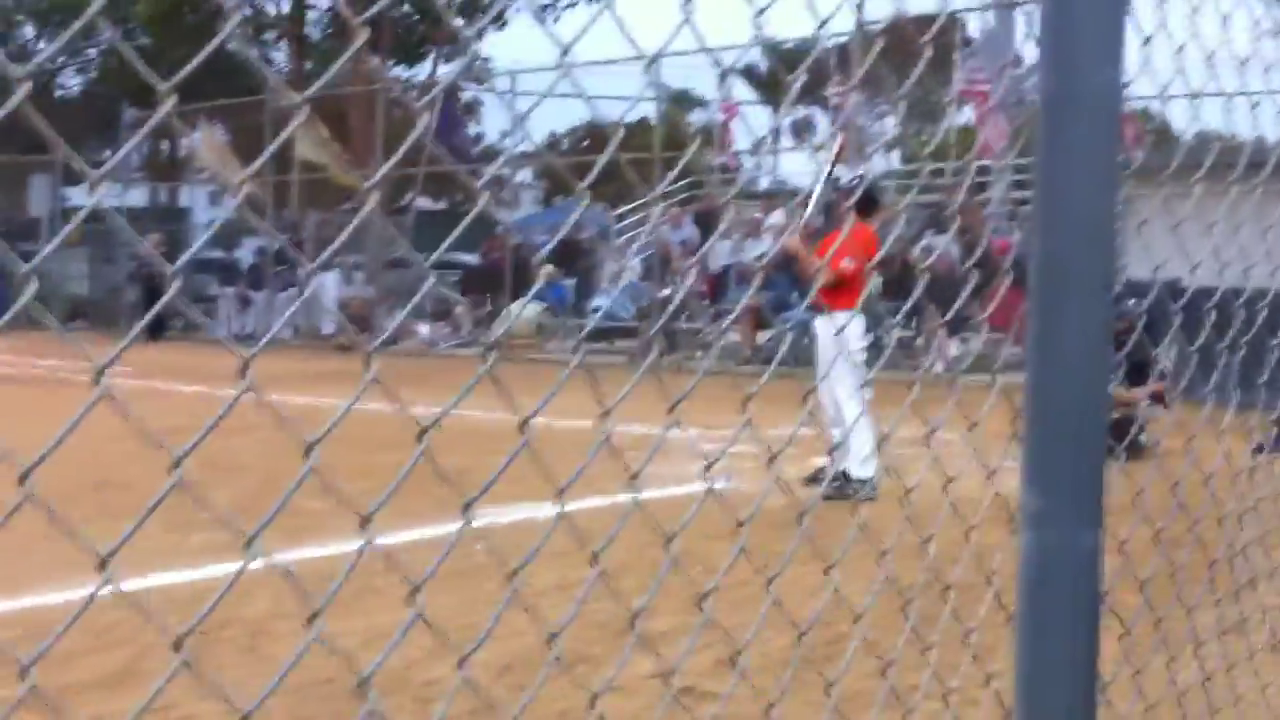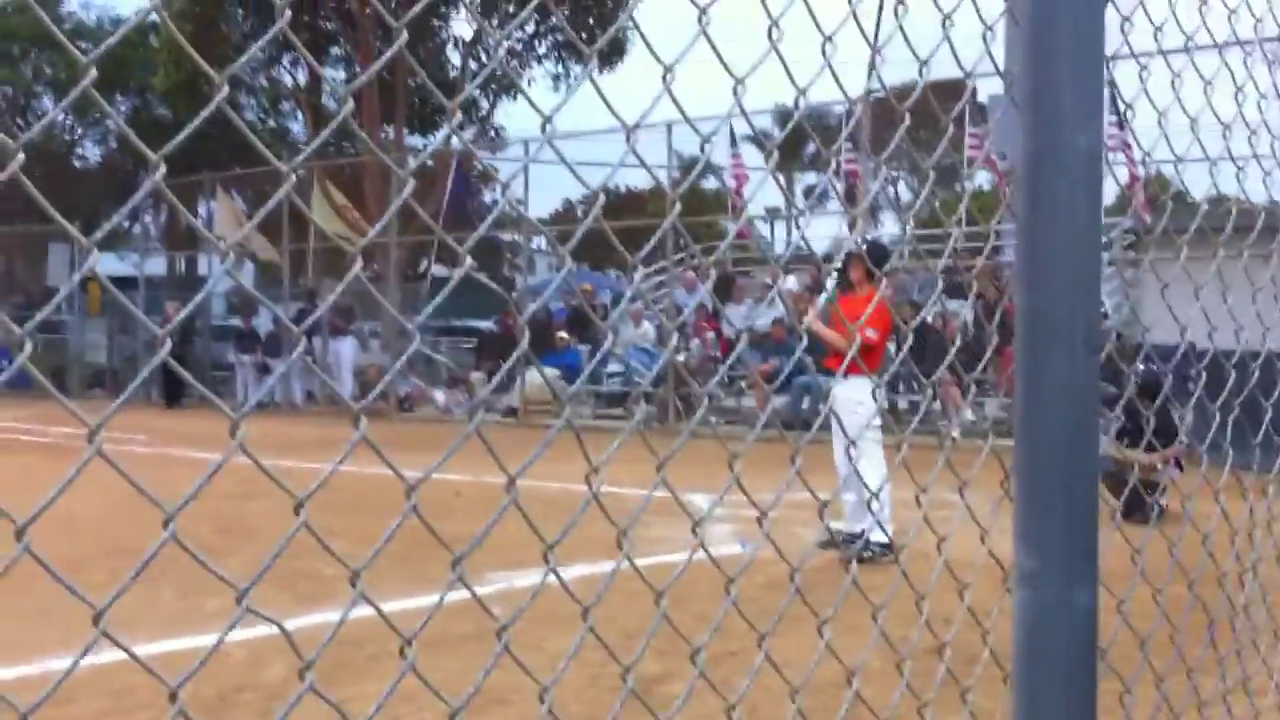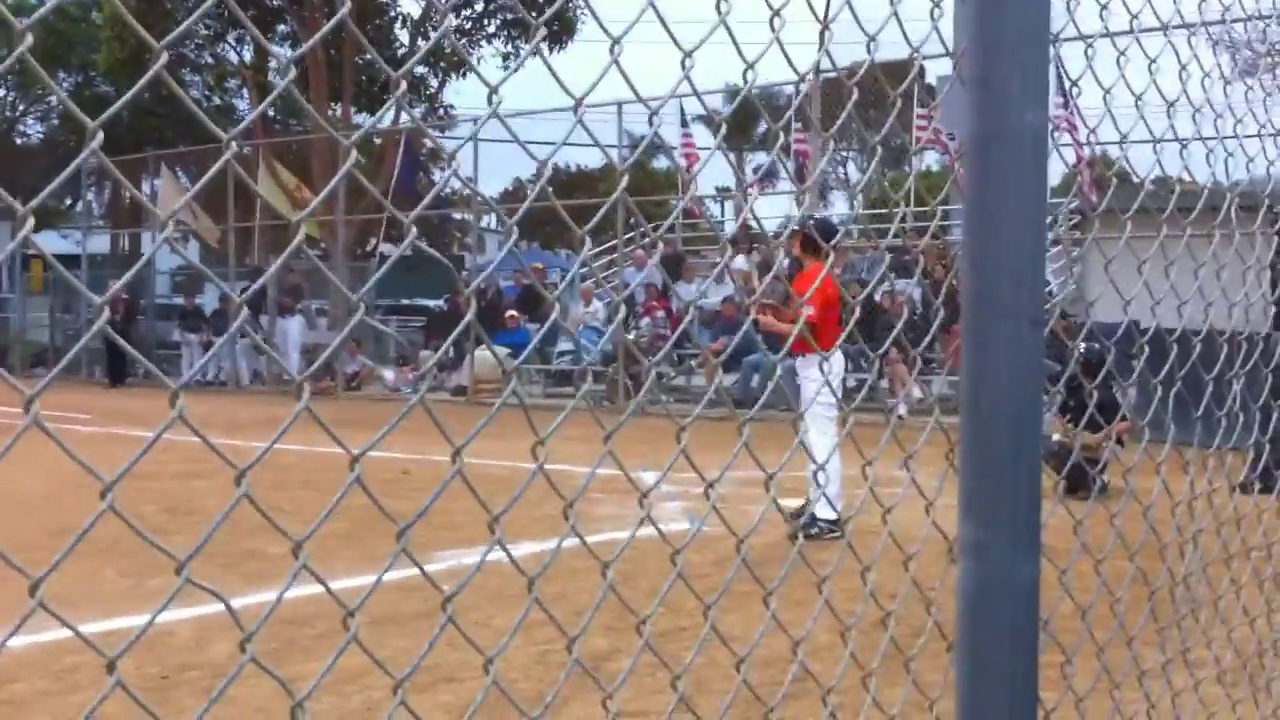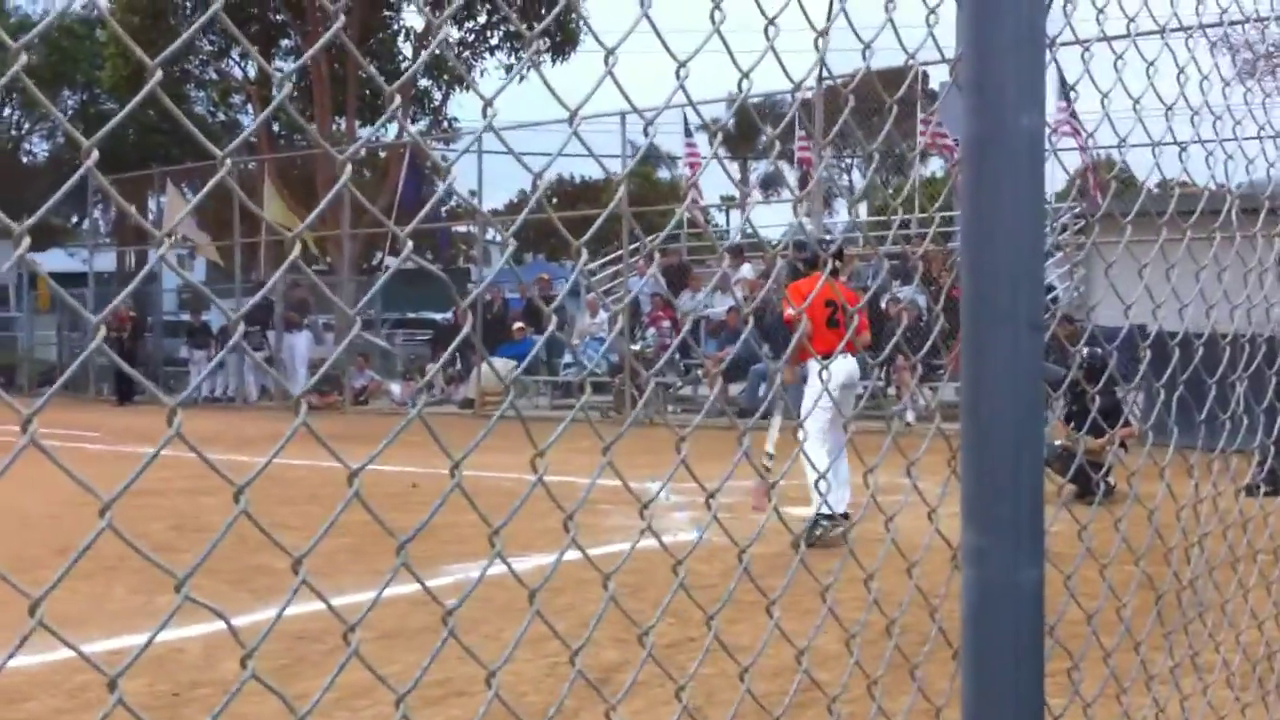
dt=0.4s
person 1, frame 1
left shoulder: (863, 237)
right shoulder: (840, 234)
left elbow: (827, 278)
right elbow: (815, 270)
left wrist: (800, 250)
right wrist: (798, 248)
left hip: (844, 321)
right hip: (826, 318)
left knee: (850, 397)
right knee: (831, 397)
left ankle: (862, 475)
right ankle: (841, 465)
person 1, frame 2
left shoulder: (876, 305)
right shoulder: (844, 299)
left elbow: (854, 348)
left wrist: (818, 326)
right wrist: (816, 322)
left hip: (859, 387)
right hip: (840, 384)
left knee: (869, 462)
right knee: (846, 462)
left ankle: (880, 540)
right ankle: (853, 529)
person 1, frame 3
left shoulder: (809, 278)
right shoulder: (821, 274)
left elbow: (806, 331)
left wrist: (771, 324)
right wrist: (779, 311)
left hip: (818, 362)
right hip: (822, 360)
left knee: (822, 437)
right knee: (814, 434)
left ankle: (827, 518)
right ankle: (817, 501)
person 1, frame 4
left shoulder: (800, 288)
right shoulder: (848, 293)
left elbow: (803, 329)
right elbow: (864, 339)
left wrist: (793, 362)
left hip: (823, 366)
right hip: (850, 366)
left knee: (810, 441)
right knee: (836, 440)
left ankle: (826, 516)
right ankle: (839, 510)
